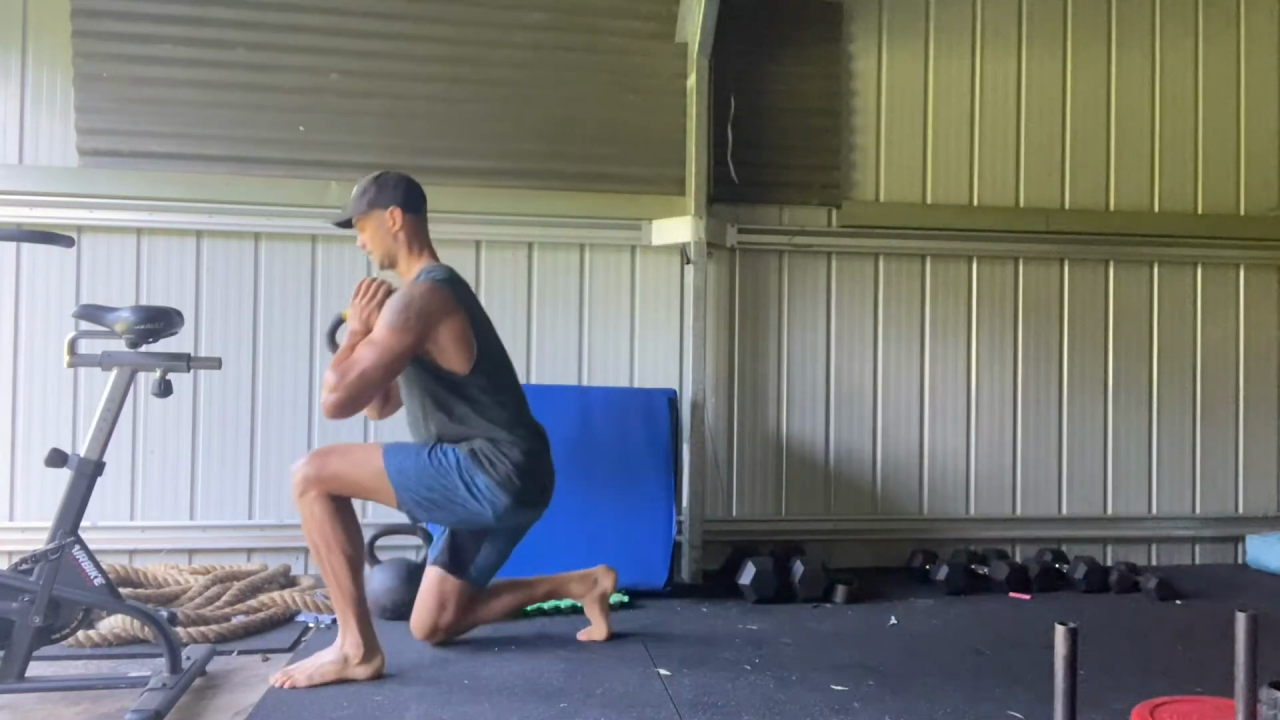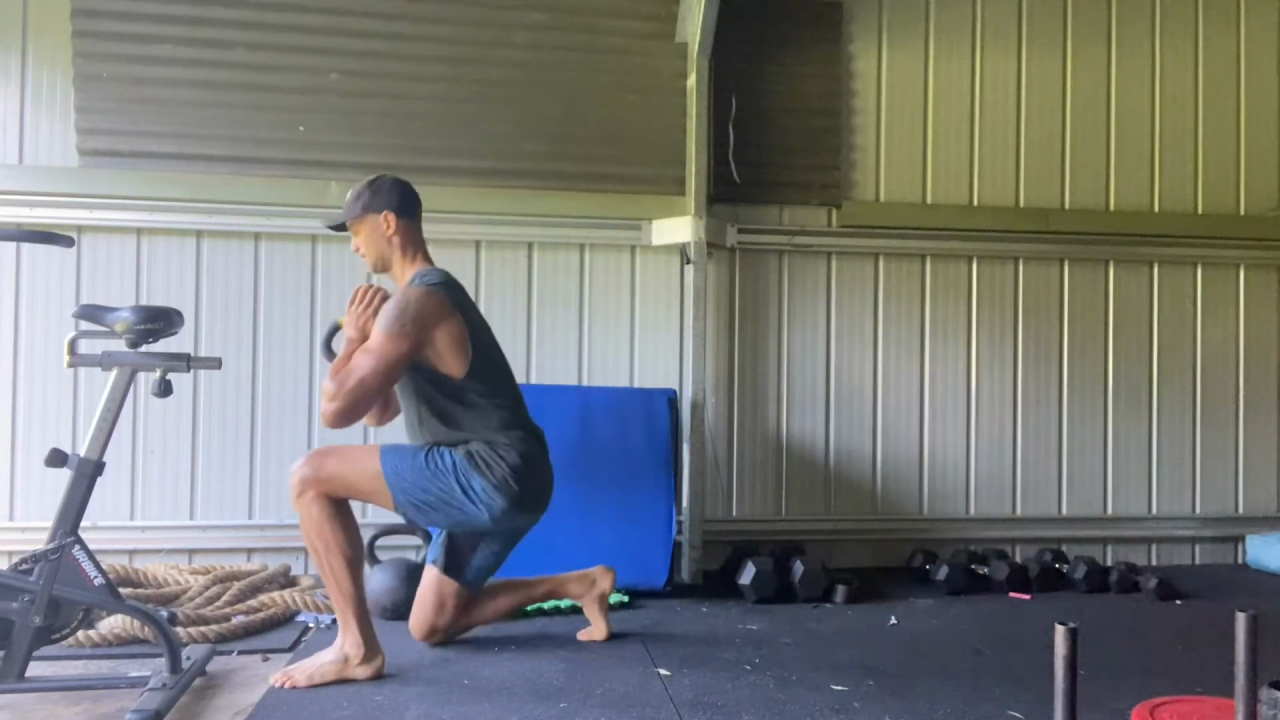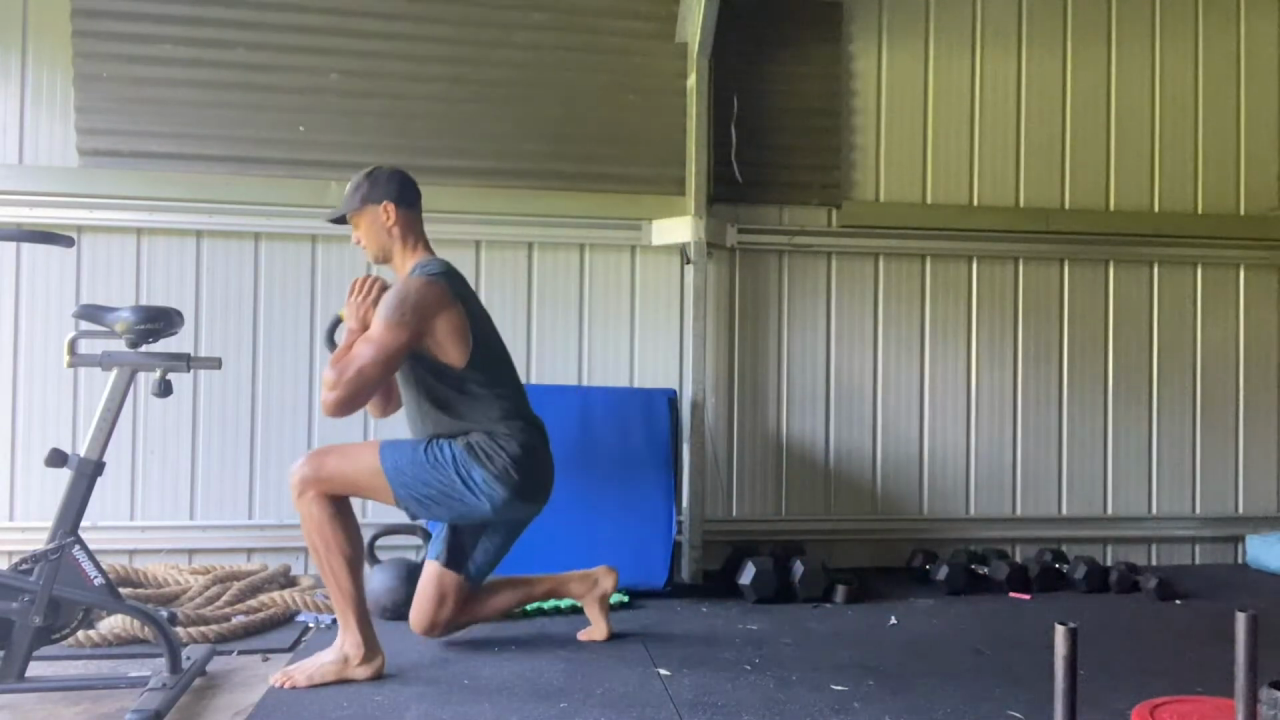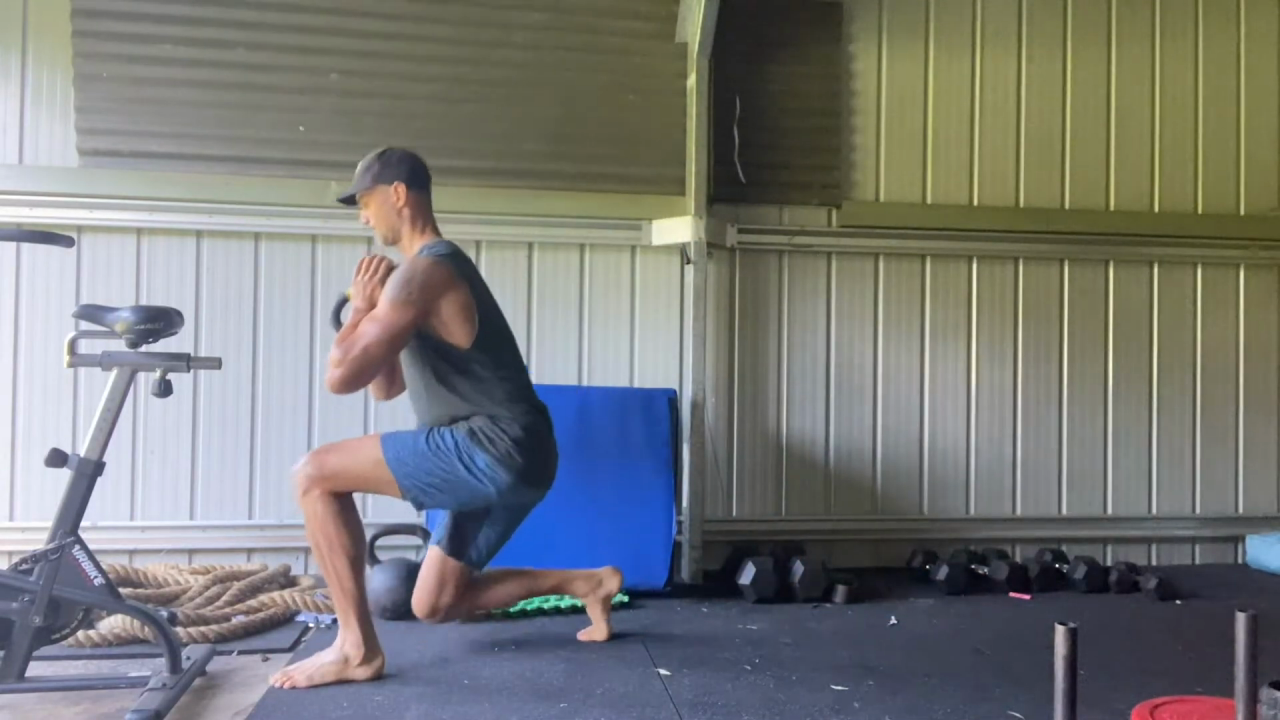
dt=0.1s
person 1, frame 1
left shoulder: (420, 298)
right shoulder: (429, 293)
left elbow: (337, 398)
right elbow: (382, 404)
left wrist: (356, 331)
right wrist: (369, 332)
left hip: (496, 473)
right hip: (501, 477)
left knee: (312, 476)
right knee: (434, 625)
left ankle: (355, 649)
right ankle: (586, 584)
person 1, frame 2
left shoulder: (415, 303)
right shoulder: (425, 298)
left elbow: (336, 408)
right elbow: (380, 410)
left wrist: (354, 339)
right wrist: (366, 340)
left hip: (494, 477)
right hip: (500, 481)
left knee: (310, 476)
right knee: (431, 627)
left ankle: (356, 648)
right ankle: (584, 584)
person 1, frame 3
left shoulder: (416, 292)
right shoulder: (428, 288)
left elbow: (337, 397)
right elbow: (383, 403)
left wrist: (355, 329)
right wrist: (367, 331)
left hip: (495, 468)
right hip: (501, 473)
left knee: (310, 476)
right knee: (431, 621)
left ankle: (356, 648)
right ankle: (586, 583)
person 1, frame 4
left shoulder: (421, 272)
right shoulder: (429, 271)
left elbow: (341, 375)
right elbow: (386, 386)
left wrist: (361, 310)
right wrist: (374, 316)
left hip: (495, 448)
right hip: (508, 455)
left knee: (315, 473)
right knee: (435, 604)
left ankle: (357, 649)
right ankle: (590, 584)
